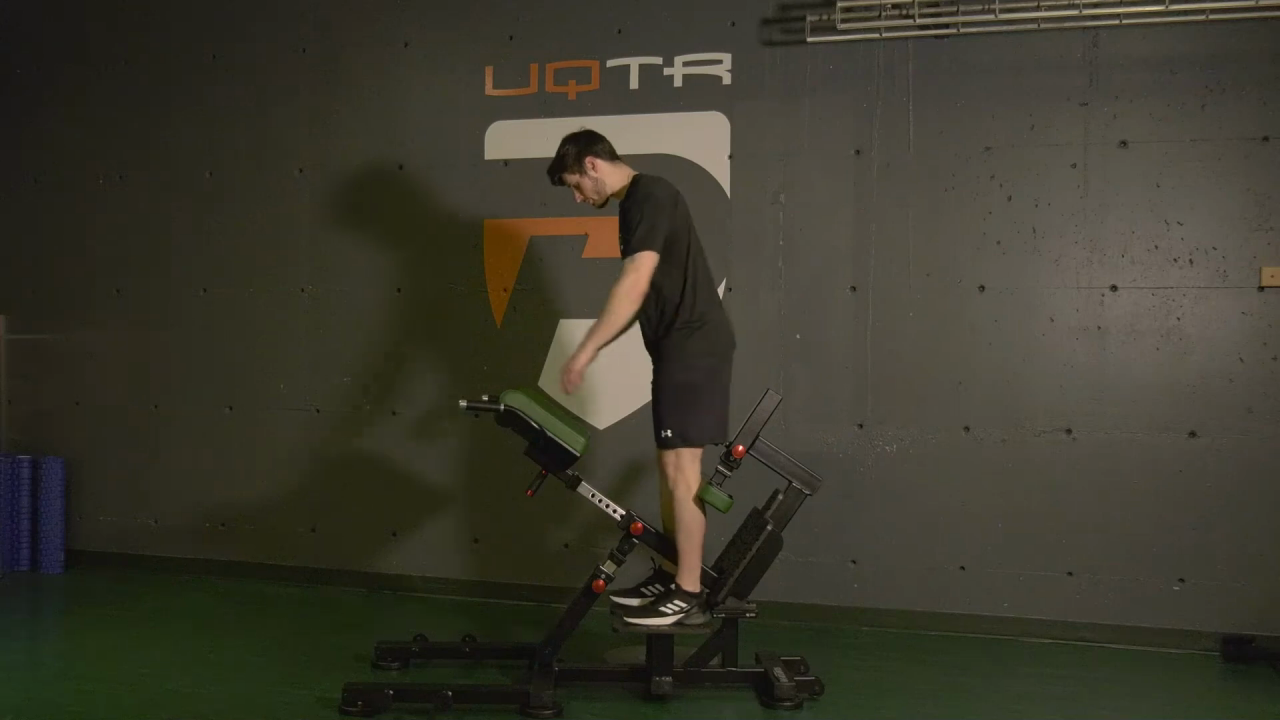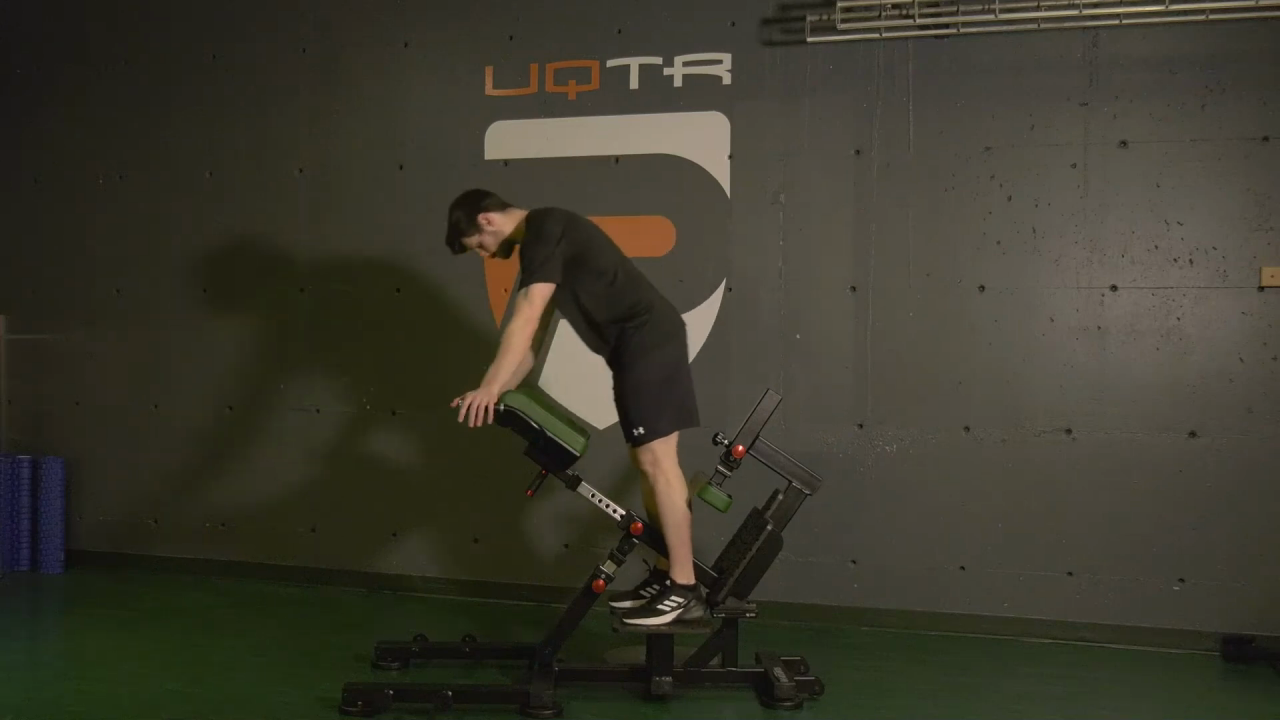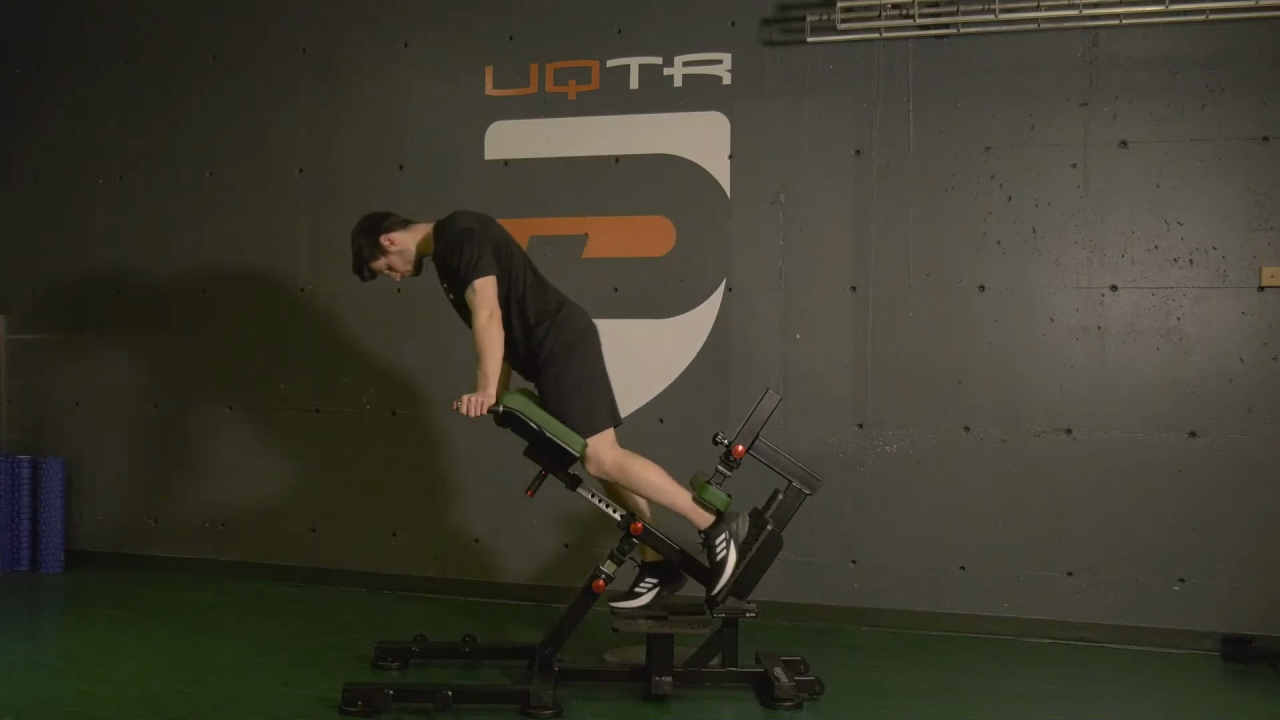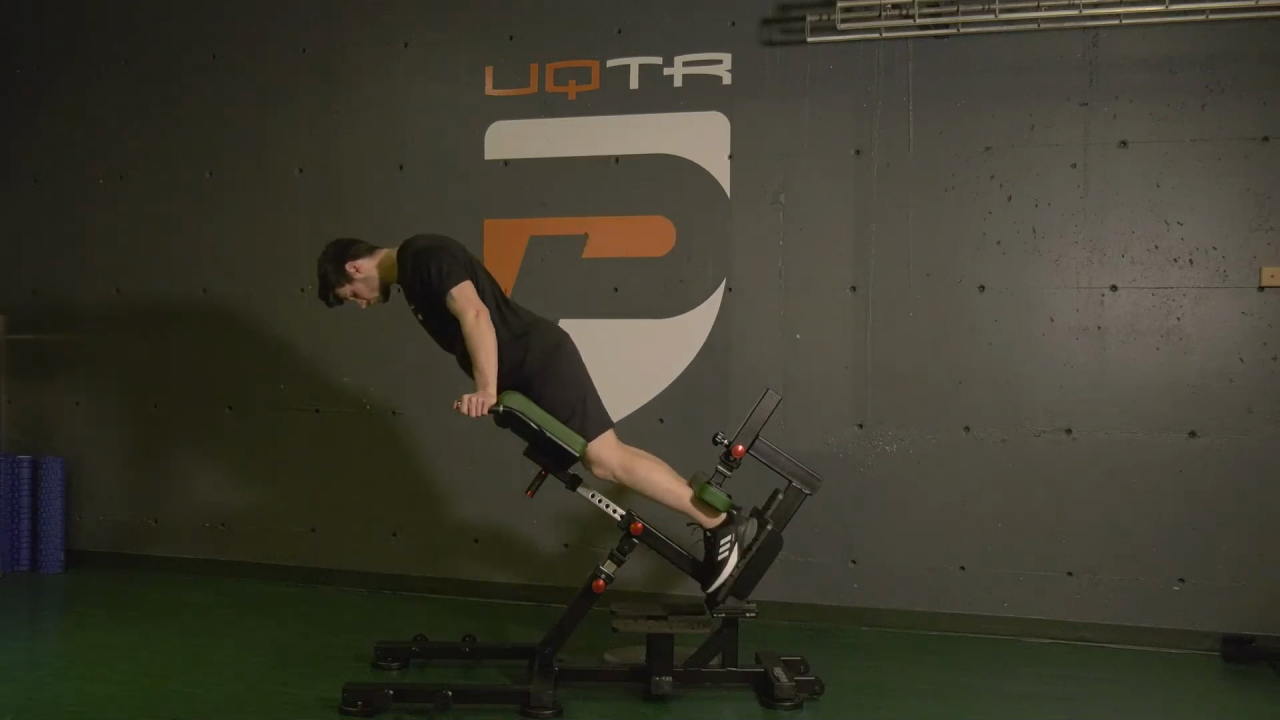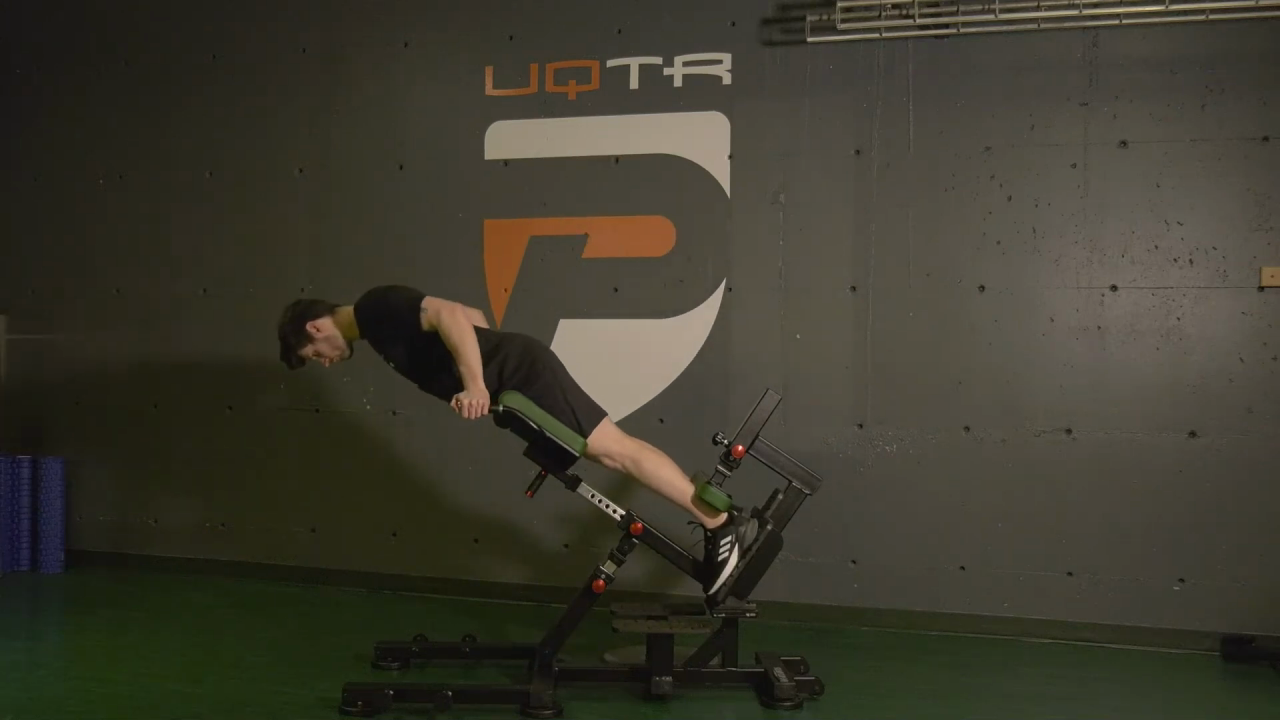
dt=0.7s
person 1, frame 1
left shoulder: (648, 197)
right shoulder: (636, 201)
left elbow: (633, 285)
right elbow: (643, 289)
left wrist: (586, 351)
right wrist: (601, 345)
left hip: (693, 347)
right hip: (680, 347)
left knee: (679, 465)
right knee: (672, 465)
left ankle: (689, 595)
right ankle: (669, 576)
person 1, frame 2
left shoulder: (544, 230)
right shoulder: (539, 239)
left elbow: (524, 320)
right elbow: (533, 330)
left wrist: (488, 389)
right wrist: (503, 390)
left hip: (649, 339)
right hip: (639, 344)
left knee: (656, 460)
right knee: (650, 462)
left ankle: (685, 589)
right ankle: (666, 576)
person 1, frame 3
left shoulder: (460, 234)
right shoulder: (447, 252)
left elbow: (488, 314)
left wrist: (486, 390)
right wrist: (497, 391)
left hip: (563, 345)
right hip: (553, 350)
left knee: (600, 458)
right knee: (602, 460)
left ankle: (715, 525)
right ankle: (657, 565)
person 1, frame 4
left shoulder: (423, 256)
right shoulder: (412, 273)
left elbow: (475, 313)
left wrist: (486, 390)
right wrist: (491, 389)
left hip: (539, 359)
right hip: (529, 367)
left knee: (606, 458)
right knee: (606, 456)
left ankle: (723, 523)
right ankle: (714, 516)
person 1, frame 5
left shoulder: (376, 307)
right shoulder: (377, 323)
left elbow: (449, 315)
right elbow: (473, 313)
left wrist: (476, 385)
left hip: (522, 371)
right hip: (512, 379)
left knee: (613, 448)
right knee: (609, 451)
left ankle: (722, 523)
right ankle: (715, 522)
